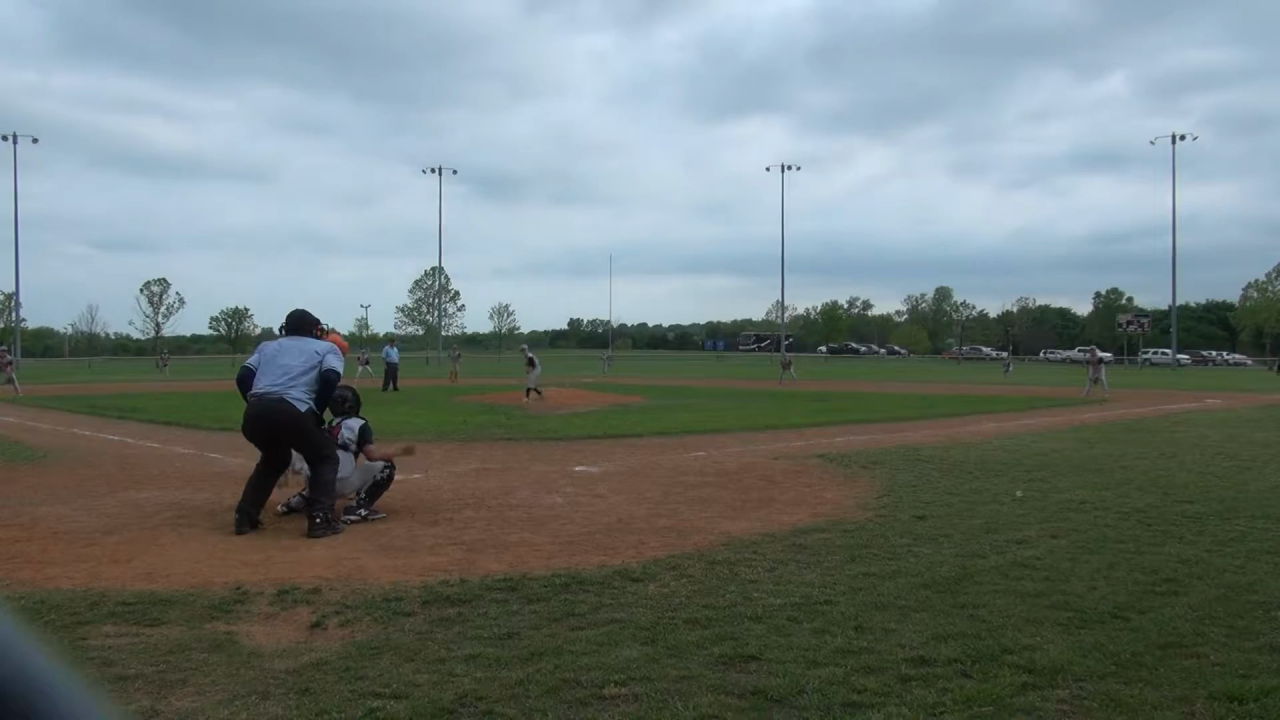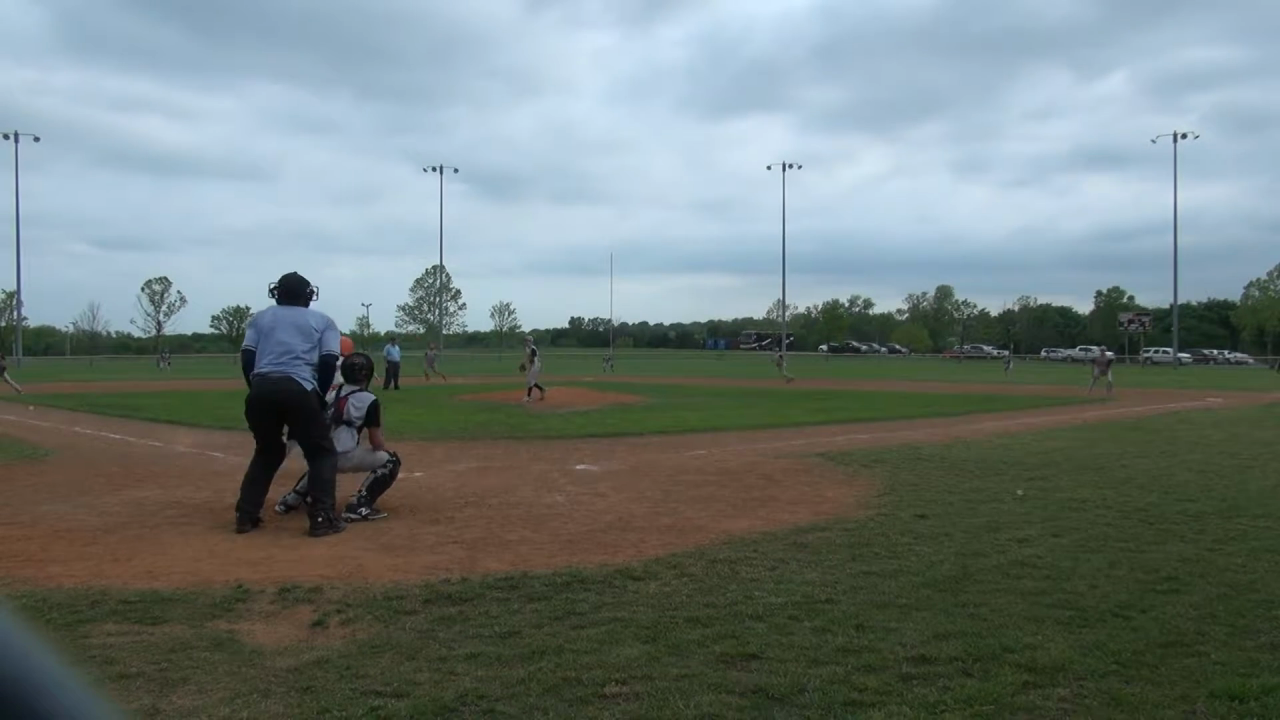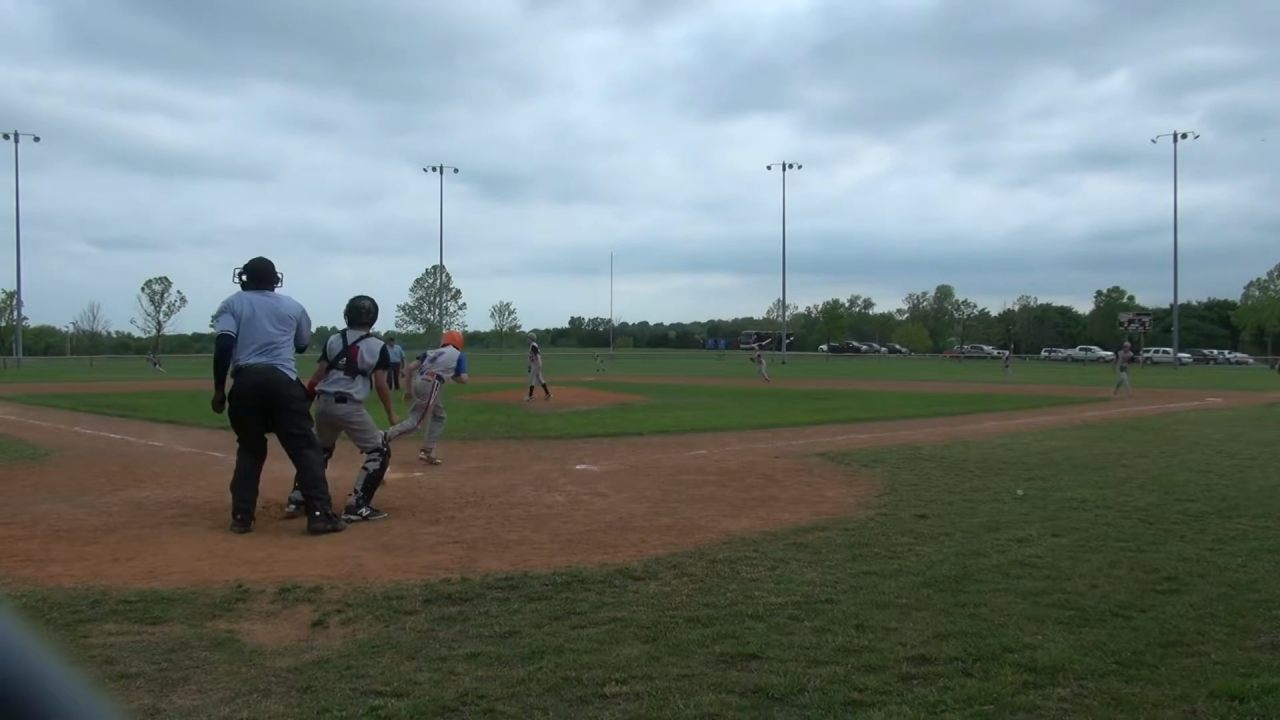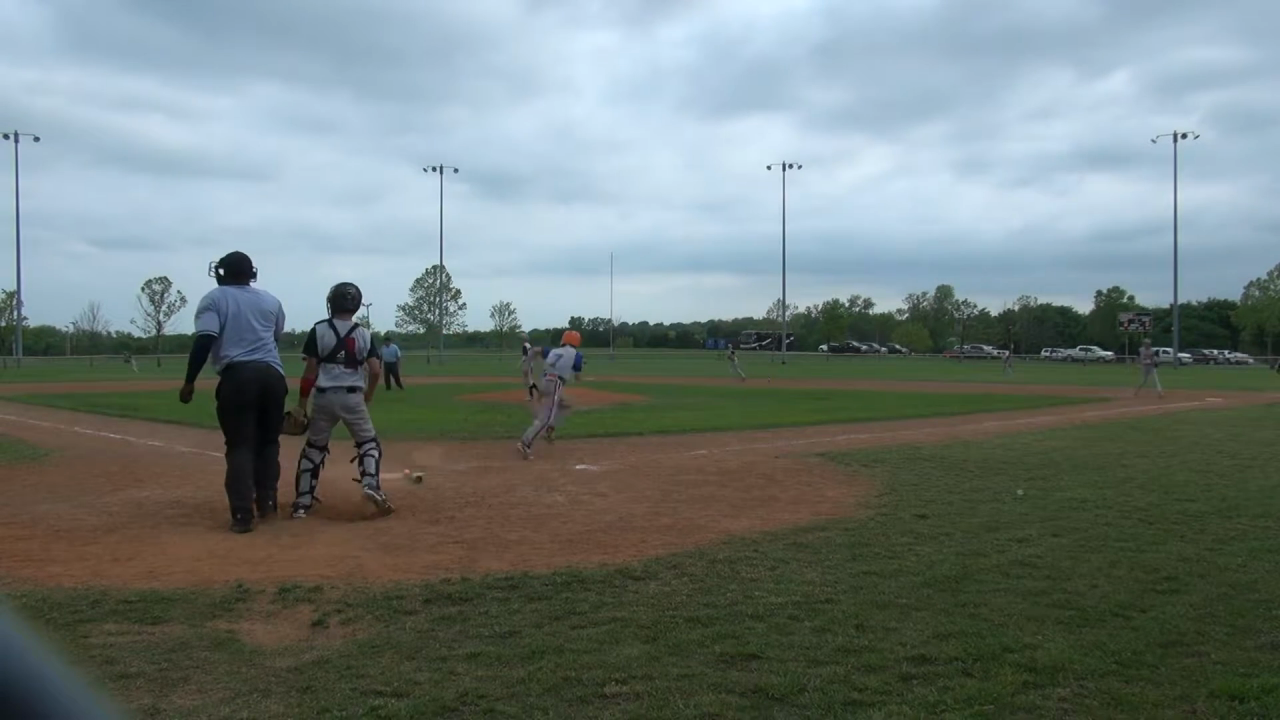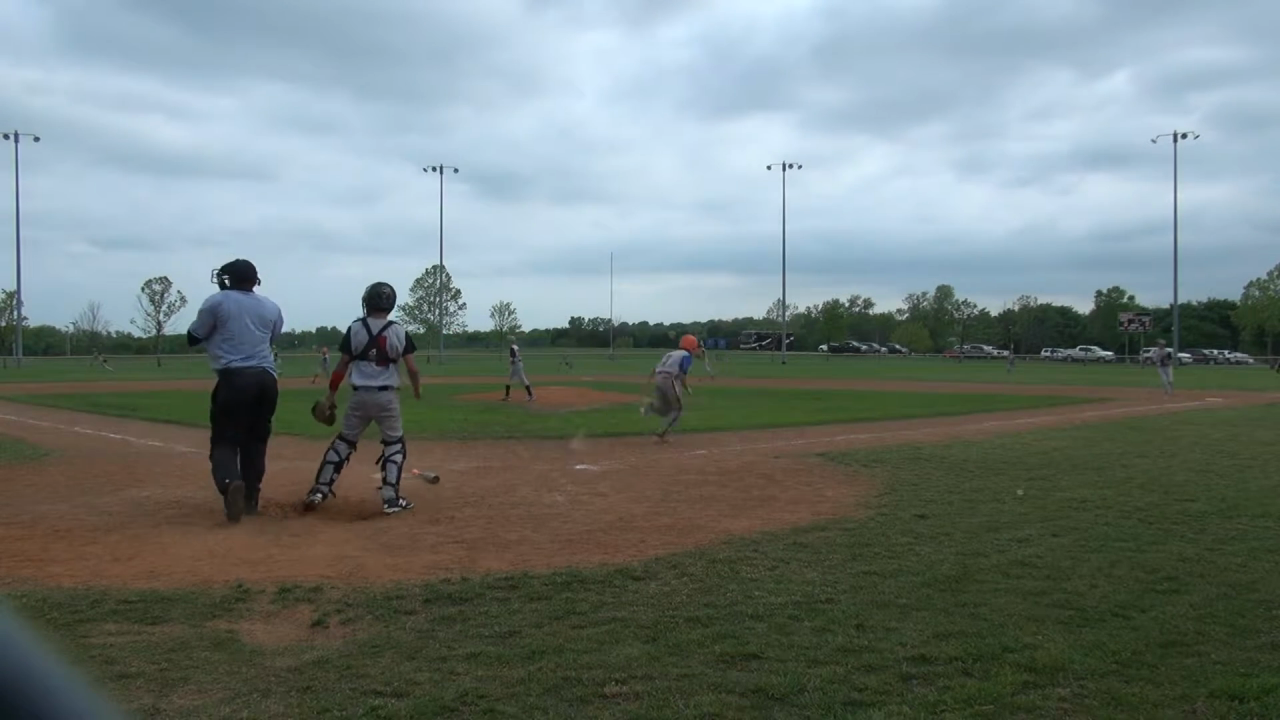
dt=0.4s
person 1, frame 1
left shoulder: (267, 346)
right shoulder: (327, 348)
left elbow: (243, 378)
right elbow: (330, 379)
right wrist: (316, 413)
left hip: (255, 413)
right hip: (293, 412)
left knee: (273, 459)
right knee: (325, 458)
left ankle: (245, 517)
right ankle: (320, 520)
person 1, frame 2
left shoulder: (260, 317)
right shoulder: (323, 321)
left elbow: (247, 360)
right elbow: (328, 362)
right wrist: (319, 396)
left hip: (261, 390)
right hip: (299, 390)
left knee: (267, 451)
right knee: (322, 453)
left ankle: (245, 515)
right ankle: (321, 517)
person 1, frame 3
left shoulder: (232, 304)
right shoulder: (293, 306)
left elbow: (223, 345)
right elbow: (302, 345)
left wrist: (219, 388)
left hip: (245, 381)
right hip: (283, 380)
left knee: (250, 450)
right knee: (304, 447)
left ankle: (241, 516)
right ankle: (319, 513)
person 1, frame 4
left shoulder: (214, 299)
right shoulder: (270, 300)
left elbow: (204, 342)
left wrist: (189, 381)
left hip: (237, 377)
right hip: (271, 375)
left knee: (240, 446)
right knee: (268, 442)
left ankle: (242, 515)
right ankle: (266, 503)
person 1, frame 5
left shoulder: (217, 302)
right shoulder: (271, 307)
left elbow: (193, 338)
left hip: (234, 380)
right hip: (266, 379)
left knee: (225, 442)
right knee: (256, 442)
left ankle: (232, 484)
right ankle: (249, 498)
person 2, frame 1
left shoulder: (328, 426)
right shoulder: (359, 425)
right elbow: (372, 454)
right wrist: (398, 451)
right hip: (339, 485)
right knee: (386, 466)
left ankle: (297, 502)
right ankle: (359, 507)
person 2, frame 2
left shoulder: (332, 394)
right shoulder: (370, 400)
right elbow: (376, 443)
right wrist: (383, 446)
right hip: (340, 457)
right knee: (390, 461)
left ankle: (292, 499)
right ankle: (360, 505)
person 2, frame 3
left shoulder: (333, 340)
right shoulder: (378, 346)
left elbow: (318, 375)
right elbow: (381, 384)
right wrist: (391, 413)
left hip: (324, 403)
right hip: (350, 406)
left knee: (320, 450)
right knee: (378, 451)
left ankle: (297, 499)
right ankle: (357, 506)
person 2, frame 4
left shoulder: (319, 330)
right shoulder: (364, 334)
left elbow: (310, 370)
right elbow: (375, 370)
left wrist: (302, 403)
right wrist: (369, 394)
left hip: (324, 397)
right hip: (353, 397)
left knee: (314, 448)
right knee: (369, 443)
left ankle: (302, 502)
right ankle: (371, 486)
person 2, frame 5
left shoulder: (354, 329)
right shoulder: (399, 332)
left elbow: (342, 365)
right elbow: (412, 367)
left wrist: (331, 395)
right wrist: (416, 388)
left hip: (359, 395)
right hip: (386, 396)
left knee: (343, 442)
right knee: (394, 444)
left ankle: (319, 490)
right ankle: (391, 498)
